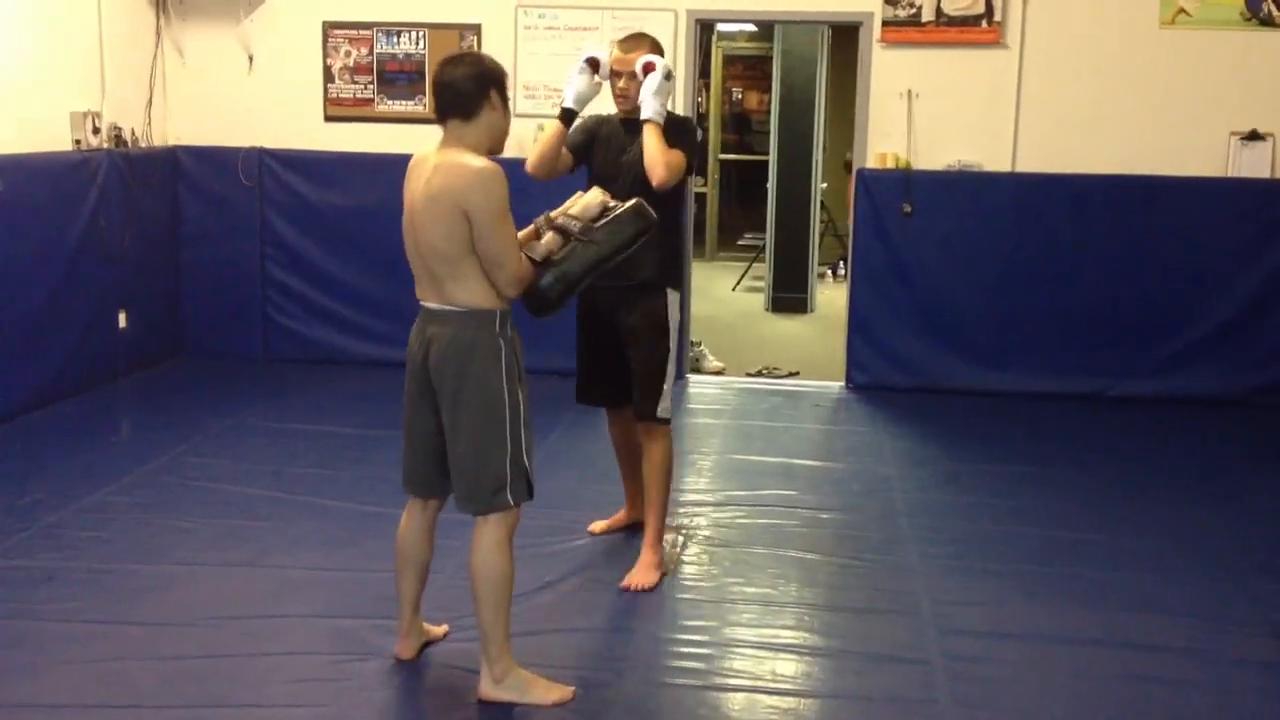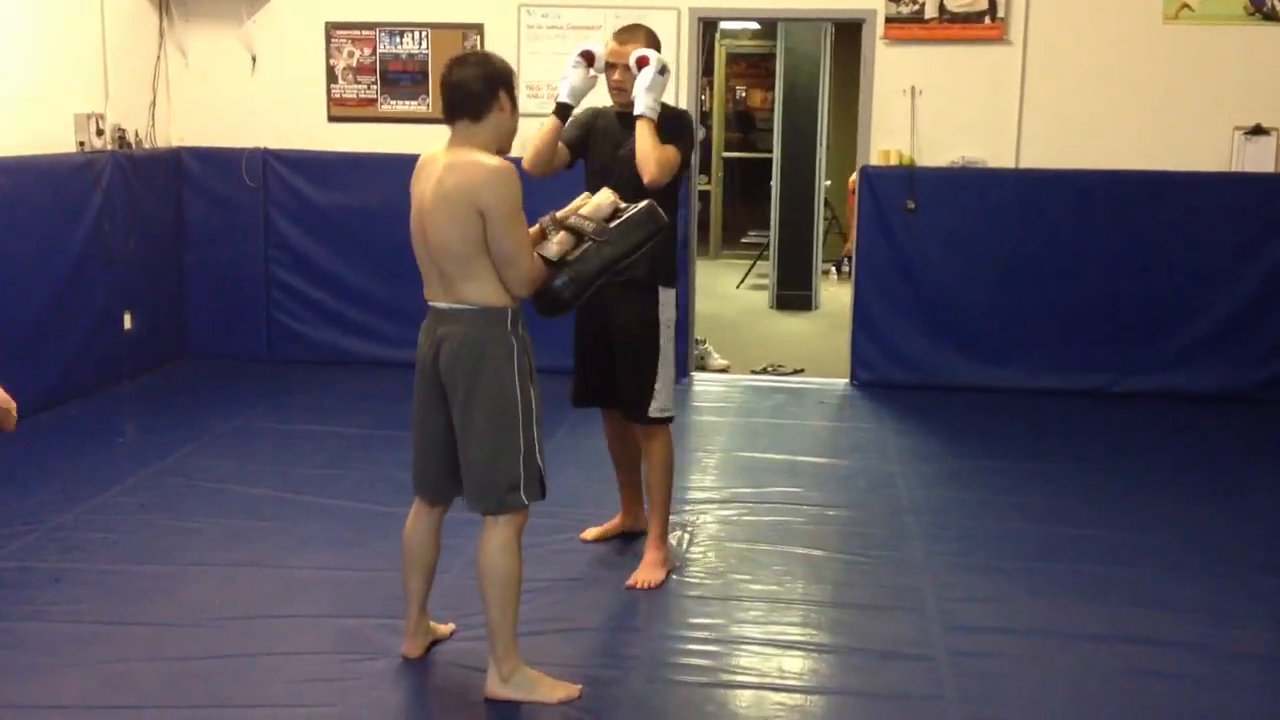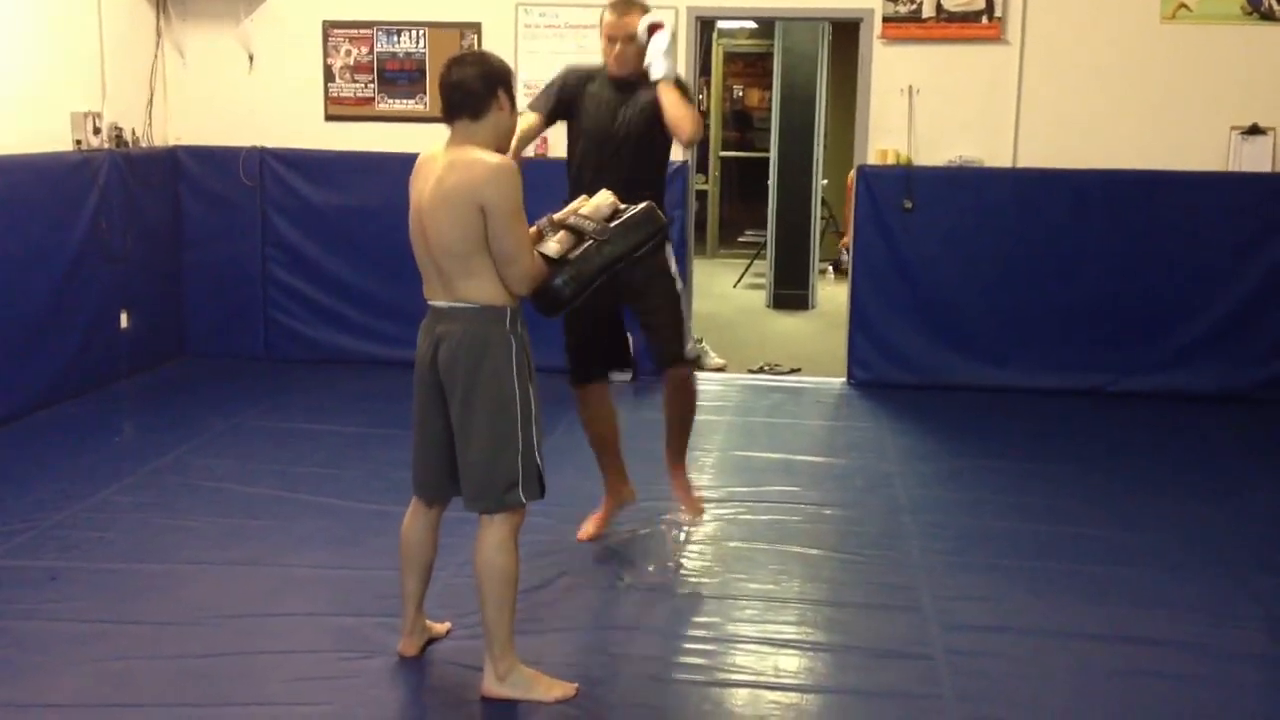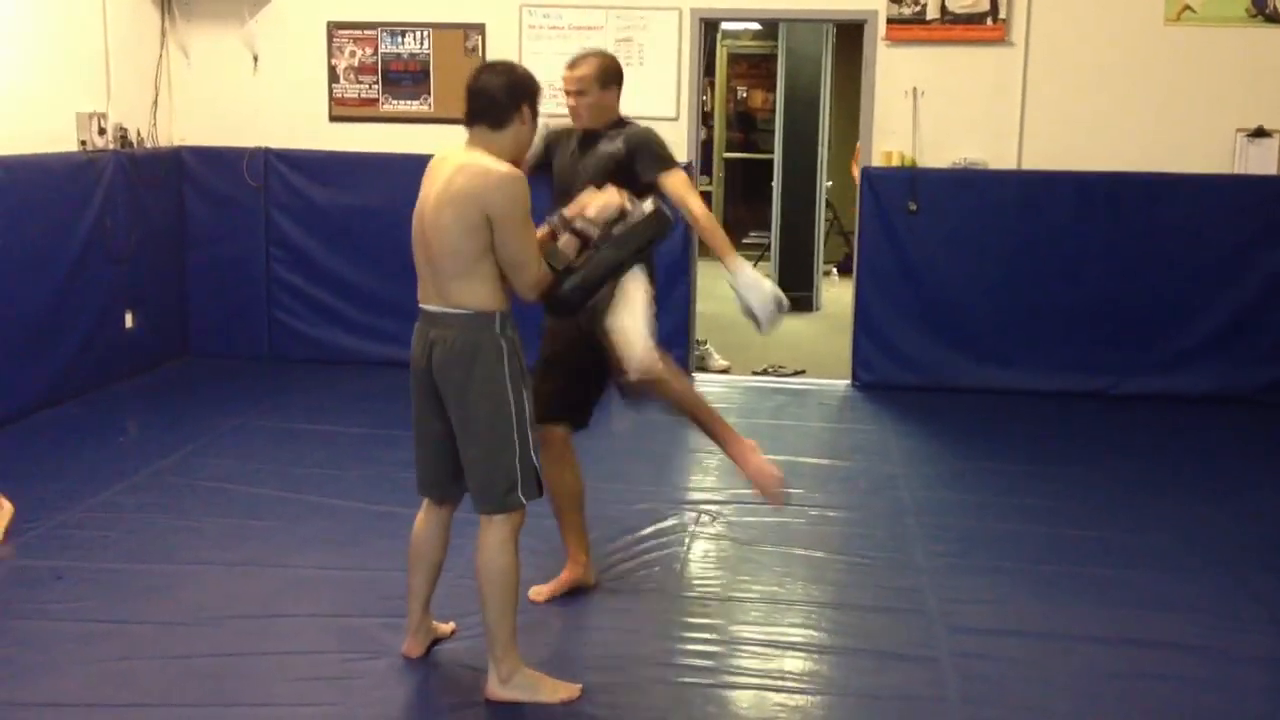
dt=0.5s
person 1, frame 1
left shoulder: (420, 167)
right shoulder: (480, 175)
right elbow: (511, 279)
left wrist: (549, 221)
left hip: (429, 331)
right hip: (477, 340)
left knee: (423, 498)
right knee: (496, 510)
left ankle: (409, 630)
right ankle: (499, 672)
person 1, frame 2
left shoulder: (426, 167)
right shoulder: (492, 173)
right elbow: (521, 280)
left wrist: (550, 224)
left hip: (437, 331)
right hip: (487, 339)
left knee: (429, 497)
right knee: (504, 511)
left ankle: (416, 629)
right ankle: (506, 670)
person 1, frame 3
left shoulder: (425, 167)
right shoulder: (495, 170)
right elbow: (521, 277)
left wrist: (549, 225)
left hip: (437, 330)
right hip: (487, 338)
left knee: (428, 495)
right knee: (501, 510)
left ankle: (412, 627)
right ankle: (502, 669)
person 1, frame 4
left shoulder: (444, 165)
right shoulder: (501, 180)
right elbow: (528, 284)
left wrist: (569, 220)
right wrist: (569, 234)
left hip: (432, 335)
right hip: (478, 343)
left knee: (441, 496)
right knee: (503, 511)
left ankle: (418, 627)
right ankle: (507, 672)
person 2, frame 1
left shoulder: (677, 129)
right shoulder: (596, 128)
left elbow: (661, 176)
right elbow: (539, 168)
left wrist: (651, 111)
right wrist: (571, 105)
left hip: (652, 290)
right hip: (598, 285)
left knee: (652, 417)
right knee: (616, 405)
left ankle: (653, 549)
right ankle: (634, 504)
person 2, frame 2
left shoulder: (673, 123)
right shoulder: (592, 121)
left elbow: (654, 174)
right elbow: (535, 165)
left wrist: (644, 107)
right wrist: (566, 100)
left hip: (647, 287)
right hip: (595, 282)
left knee: (650, 416)
right knee: (611, 408)
left ankle: (658, 545)
right ankle: (631, 511)
person 2, frame 3
left shoulder: (665, 88)
right shoulder: (575, 83)
left elbow: (690, 134)
right elbow: (526, 128)
left wrist: (661, 71)
left hip: (643, 249)
left knee: (677, 364)
right knee: (587, 380)
left ankle: (676, 470)
right ankle: (616, 490)
person 2, frame 4
left shoulder: (635, 141)
right shoulder: (556, 141)
left elbow: (689, 202)
left wrist: (741, 269)
left hip: (617, 278)
left knee: (640, 366)
right knee: (549, 434)
left ankle: (736, 445)
right ankle: (577, 563)
